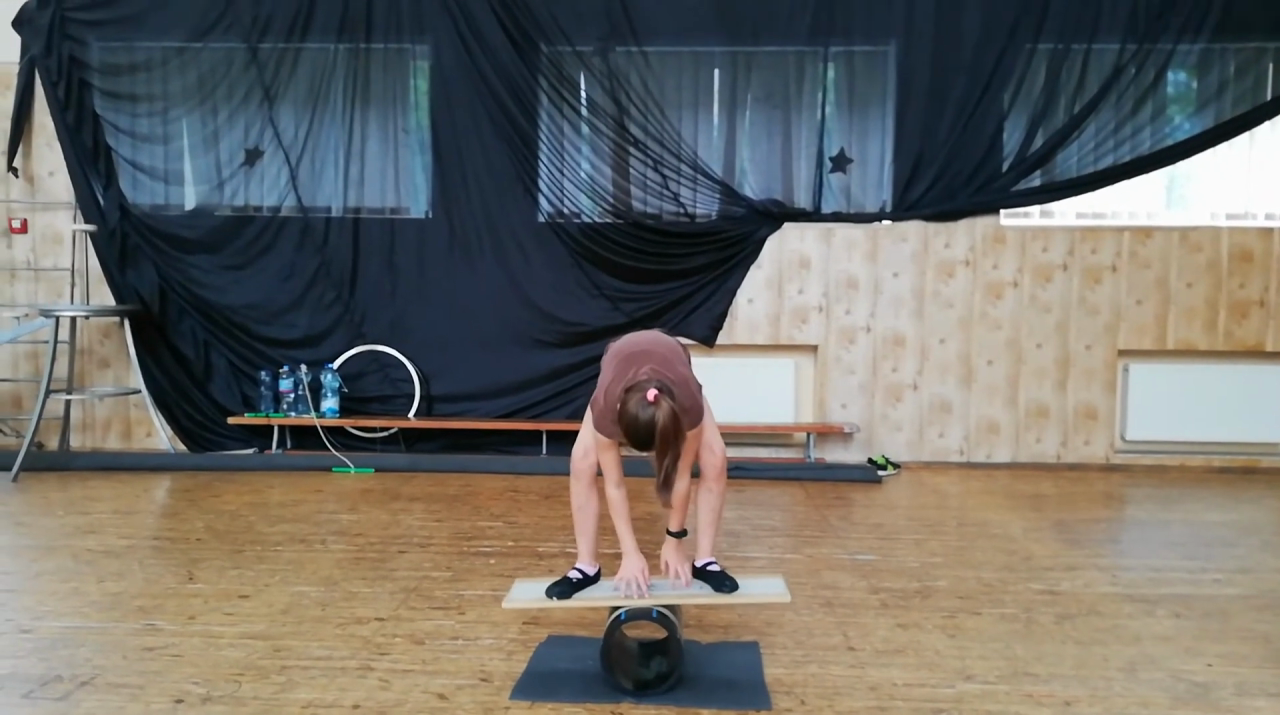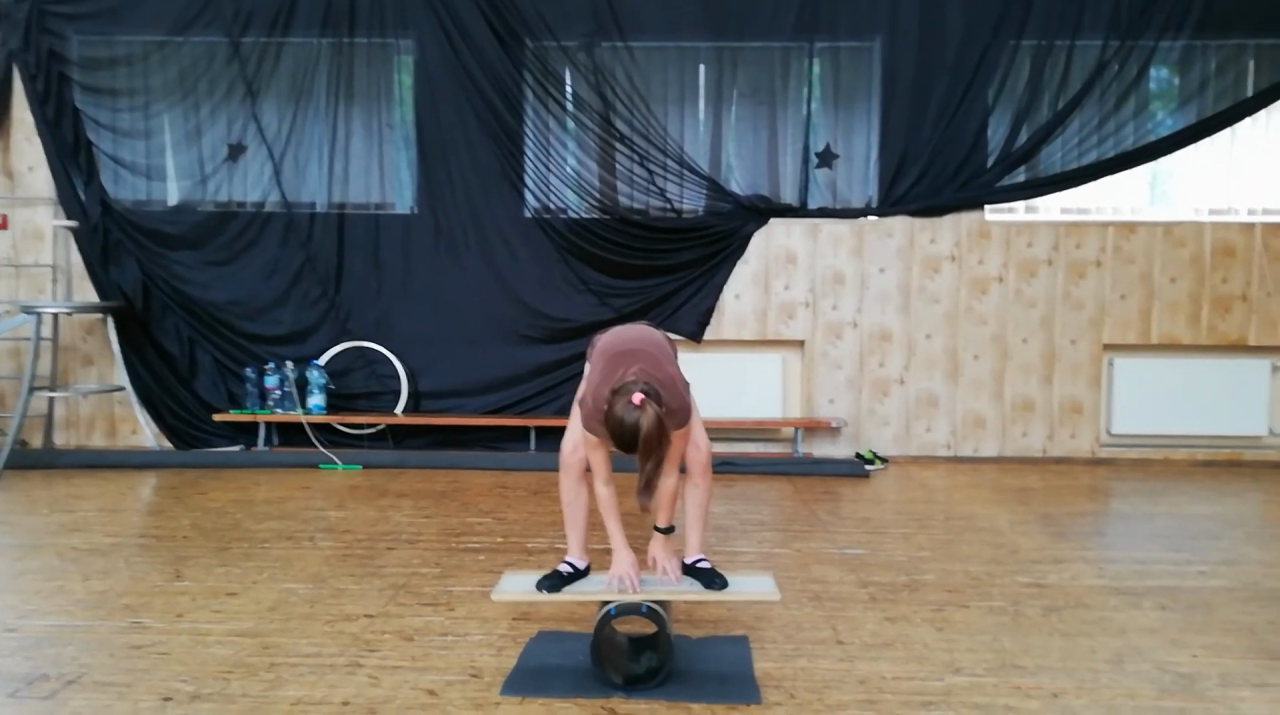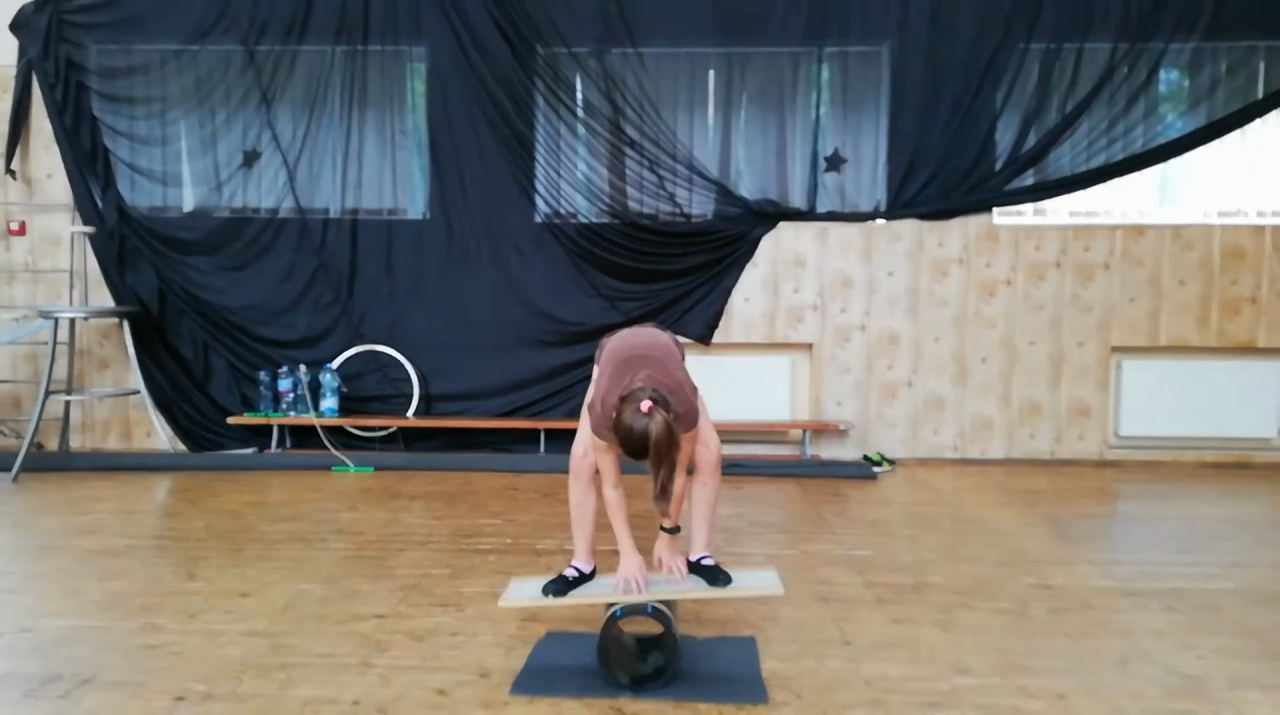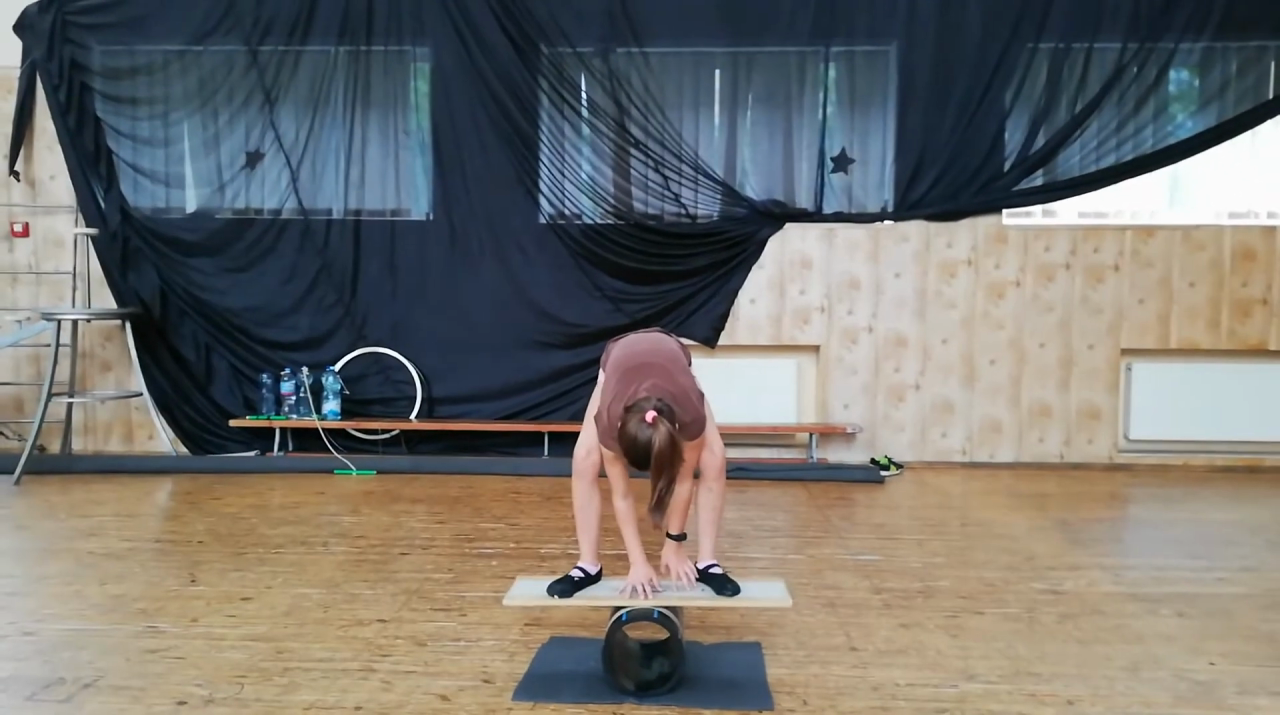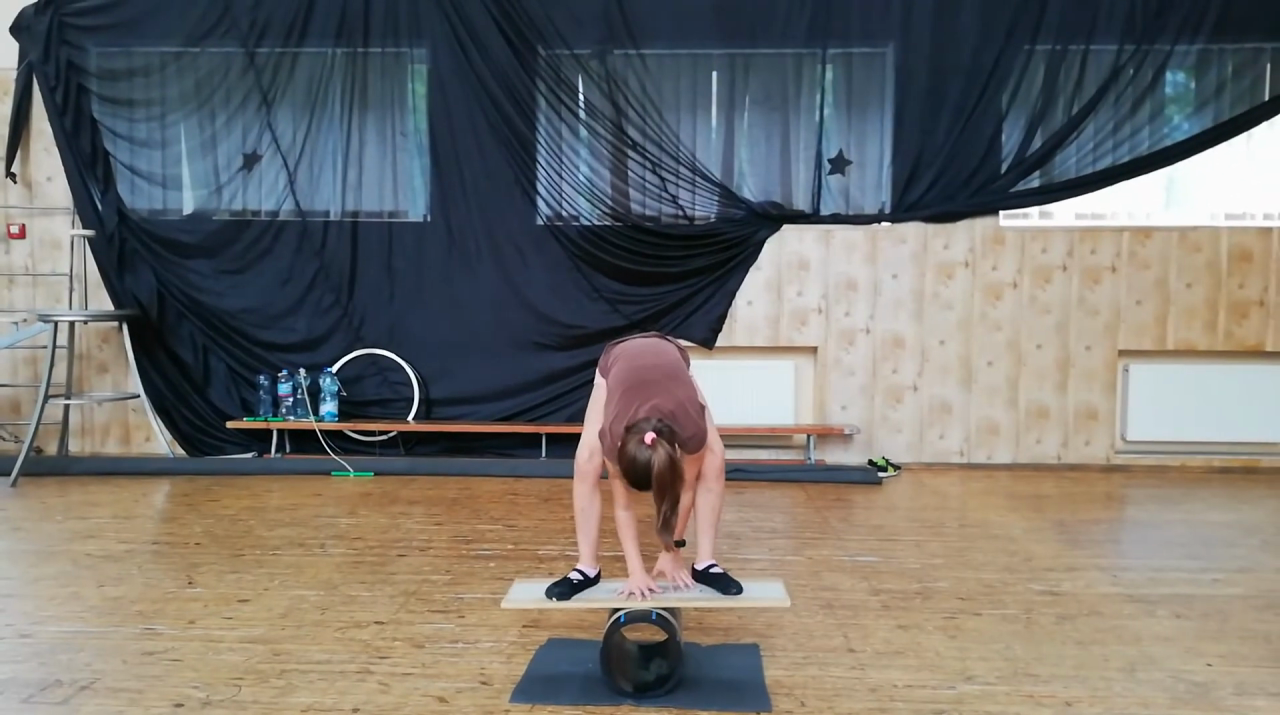
dt=0.3s
person 1, frame 1
left shoulder: (688, 404)
right shoulder: (606, 405)
left elbow: (681, 476)
right elbow: (614, 485)
left wrist: (674, 541)
right wrist: (630, 553)
left knee: (715, 458)
right knee: (582, 460)
left ankle: (705, 561)
right ankle: (586, 566)
person 1, frame 2
left shoulder: (676, 402)
right shoulder: (595, 404)
left elbow: (669, 472)
right elbow: (602, 482)
left wrist: (662, 537)
right wrist: (620, 550)
left knee: (699, 454)
right knee: (572, 454)
left ankle: (694, 557)
right ankle: (576, 560)
person 1, frame 3
left shoulder: (684, 406)
right shoulder: (603, 409)
left elbow: (677, 473)
right elbow: (611, 485)
left wrist: (668, 537)
right wrist: (627, 553)
left knee: (709, 454)
right knee: (582, 459)
left ankle: (699, 555)
right ankle: (582, 564)
person 1, frame 4
left shoulder: (690, 414)
right shoulder: (610, 419)
left elbow: (683, 480)
right elbow: (621, 495)
left wrist: (674, 543)
right wrist: (638, 562)
left knee: (713, 459)
right knee: (585, 460)
left ankle: (706, 563)
right ankle: (588, 566)
person 1, frame 5
left shoulder: (692, 429)
right shoulder: (614, 434)
left elbow: (685, 491)
right elbow: (623, 507)
left wrist: (672, 552)
right wrist: (636, 571)
right hip: (616, 360)
left knee: (713, 459)
right knee: (587, 462)
left ankle: (705, 564)
right ankle: (587, 568)
